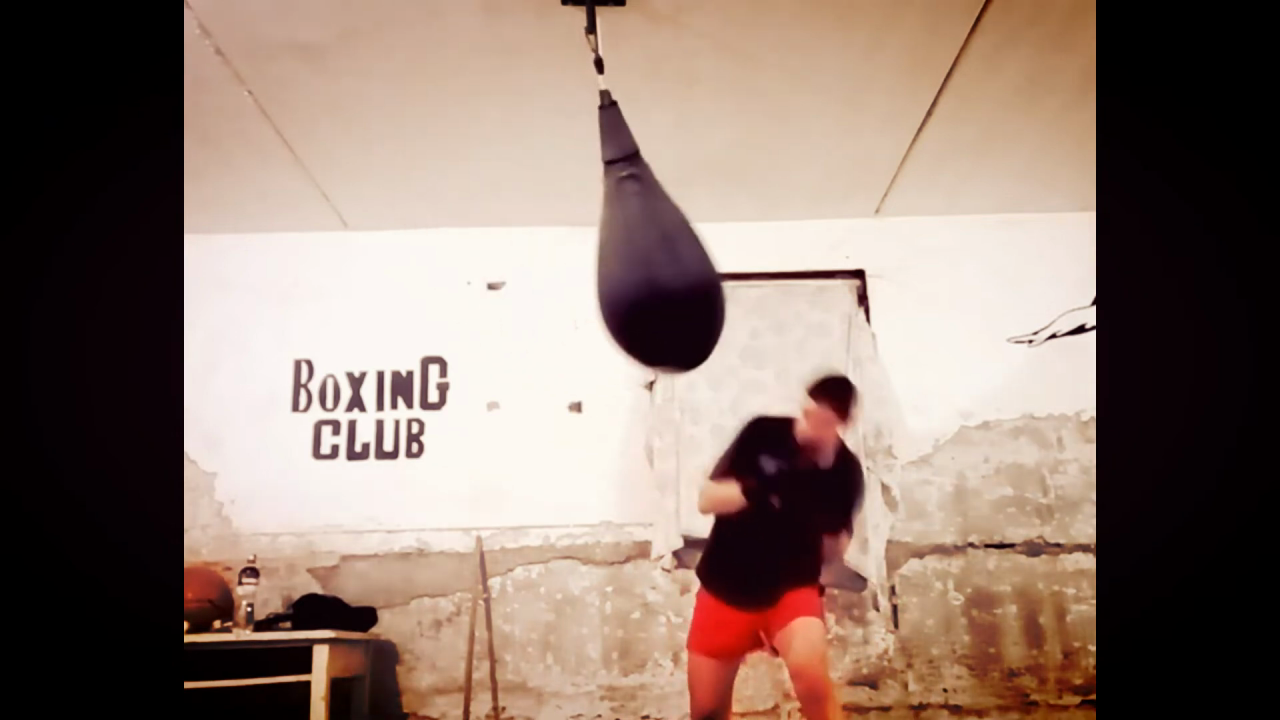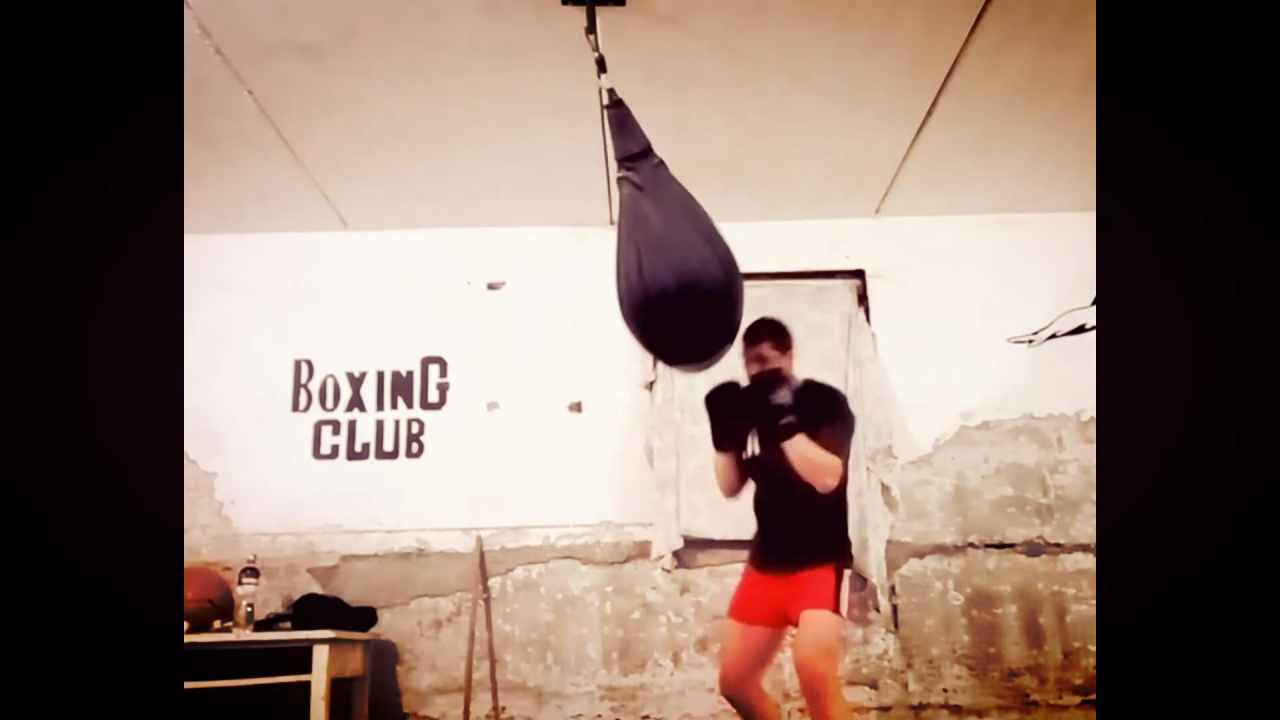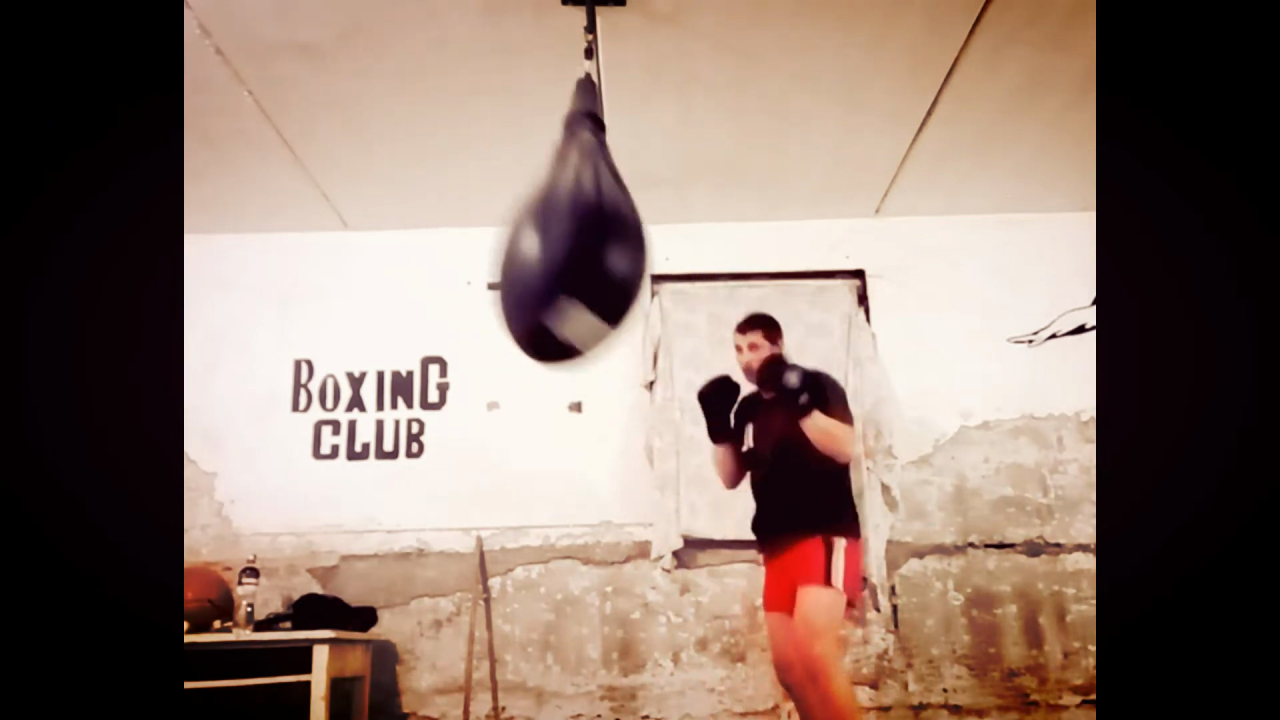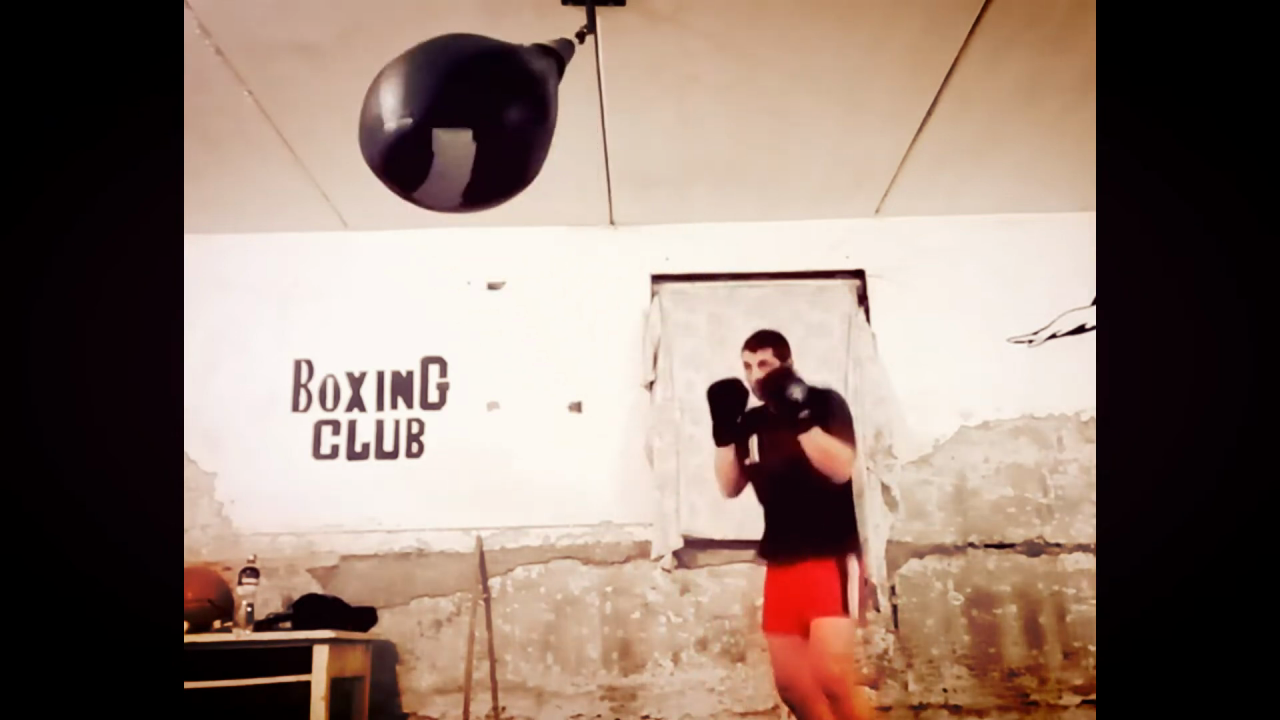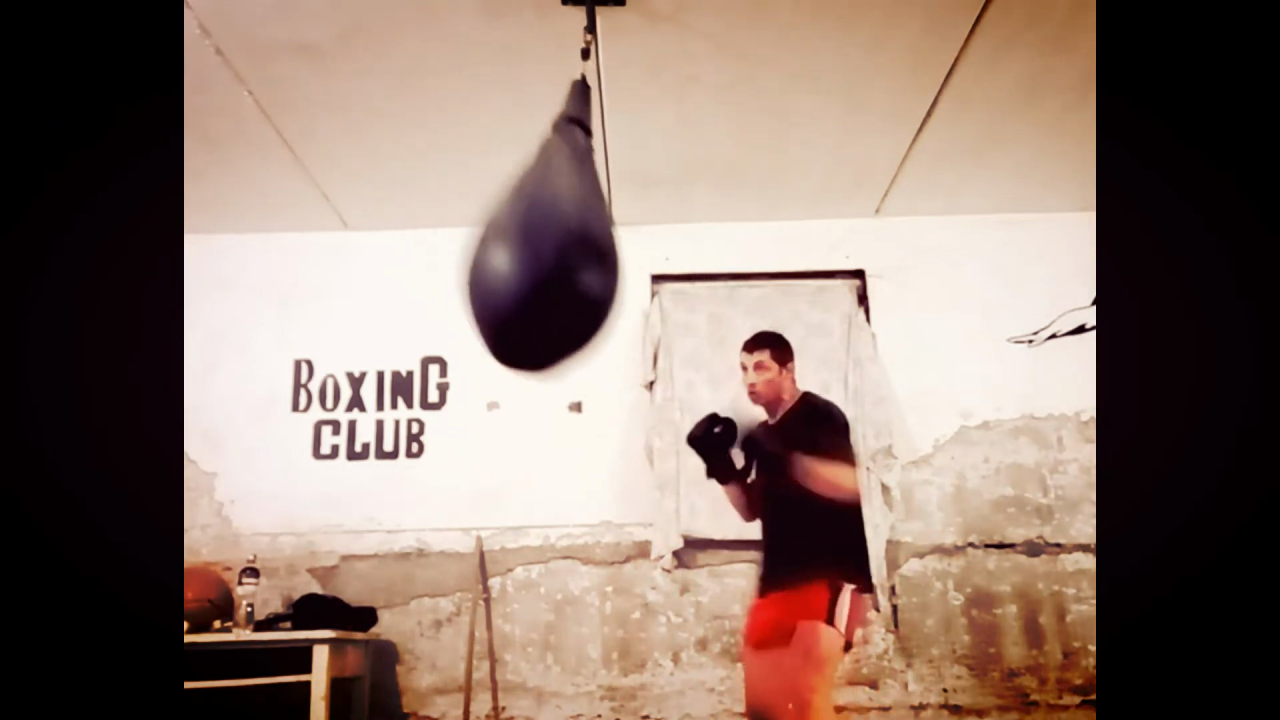
dt=0.4s
person 1, frame 1
left shoulder: (847, 472)
right shoulder: (762, 435)
left elbow: (836, 549)
right elbow: (708, 500)
left wrist: (832, 522)
right wrist: (755, 489)
left hip: (791, 587)
right hip: (724, 588)
left knee: (810, 672)
person 1, frame 2
left shoulder: (827, 402)
right shoulder: (748, 407)
left elbow: (826, 477)
right elbow: (729, 487)
left wrist: (786, 422)
right wrist: (723, 432)
left hip: (821, 562)
right hip: (767, 563)
left knee: (814, 669)
right knee: (734, 681)
person 1, frame 3
left shoulder: (816, 385)
right shoulder: (748, 407)
left elbow: (844, 448)
right elbow: (730, 477)
left wrist: (799, 402)
right wrist: (718, 425)
left hip: (826, 536)
right hip: (780, 545)
left knee: (814, 651)
right knee: (788, 668)
person 1, frame 4
left shoulder: (823, 402)
right shoulder: (751, 421)
left elbow: (840, 469)
right elbow: (729, 487)
left wrist: (799, 416)
right wrist: (723, 432)
left hip: (830, 557)
right hip: (782, 563)
left knee: (834, 676)
right knee: (792, 686)
person 1, frame 5
left shoulder: (820, 417)
right shoulder: (760, 435)
left elbow: (847, 485)
right elbow: (750, 509)
left wrist: (786, 458)
right wrist: (719, 461)
left hip: (831, 579)
right hip: (777, 585)
